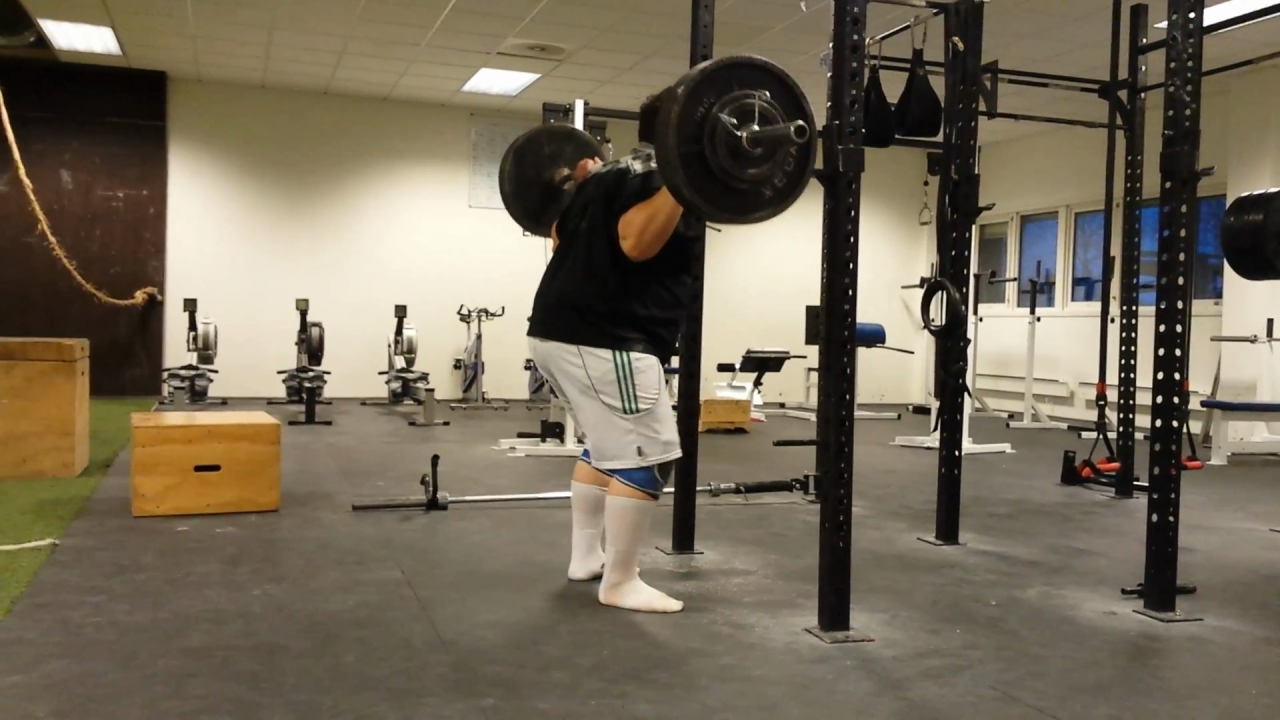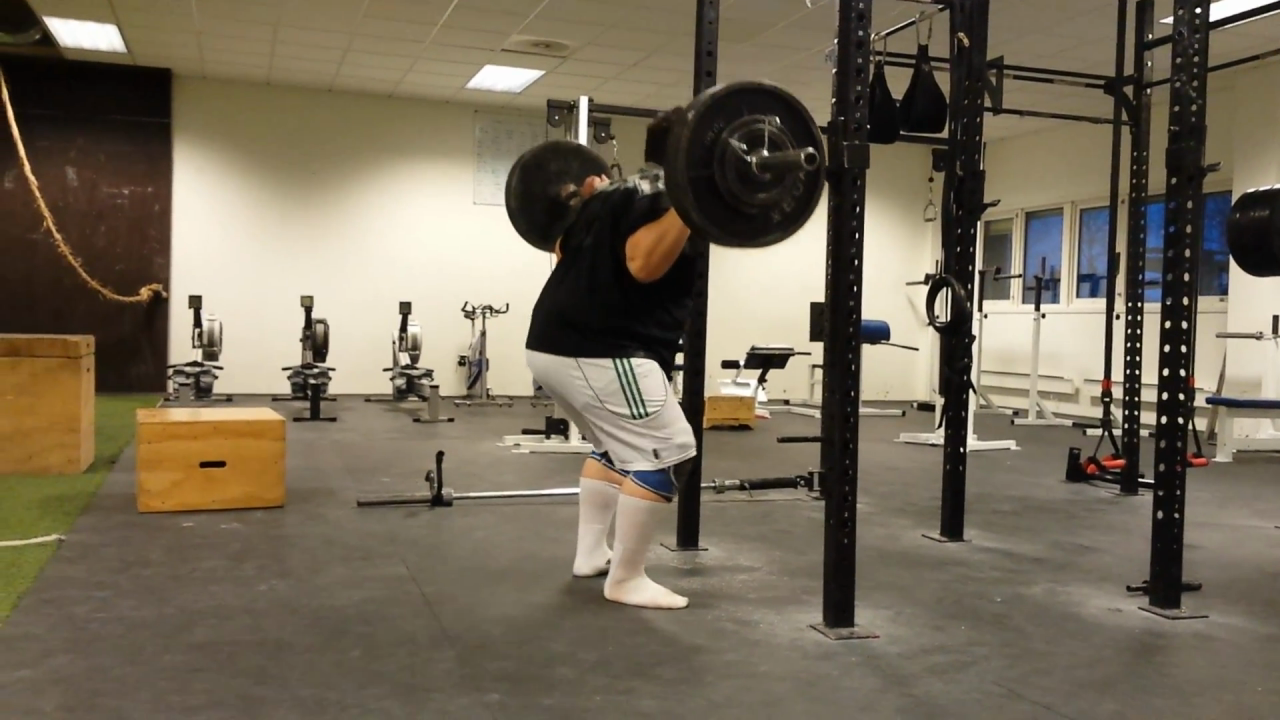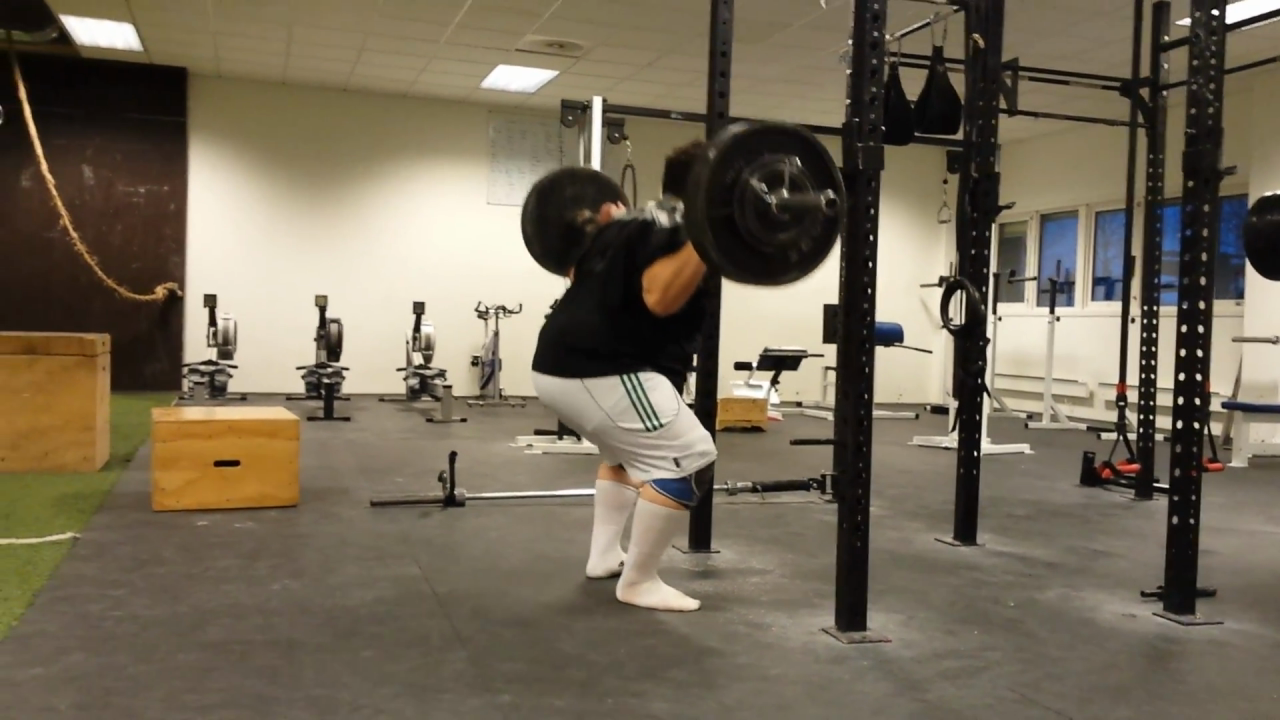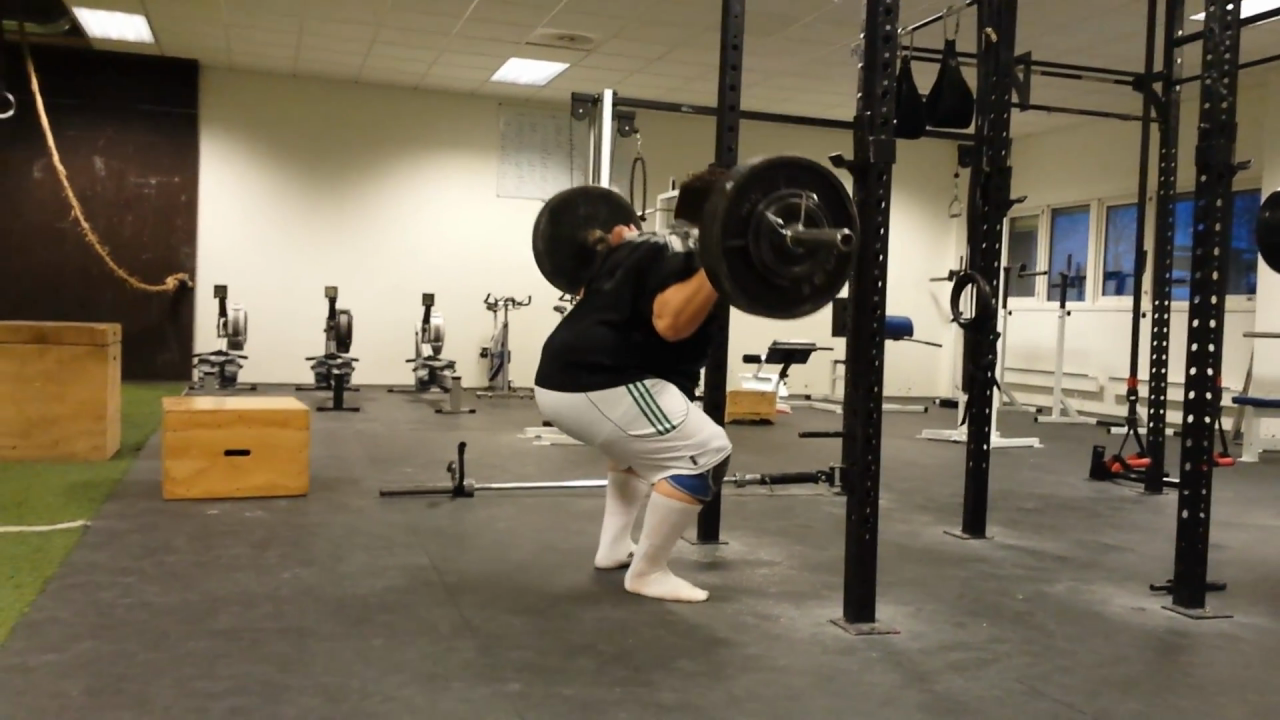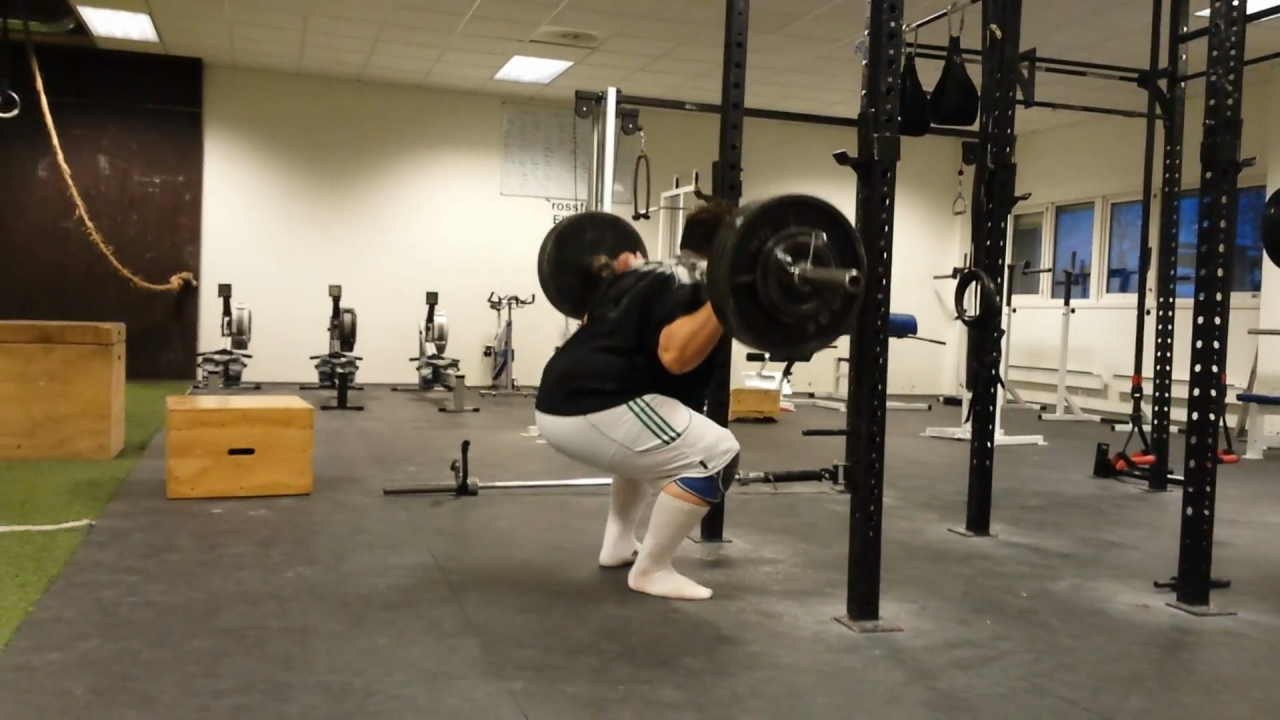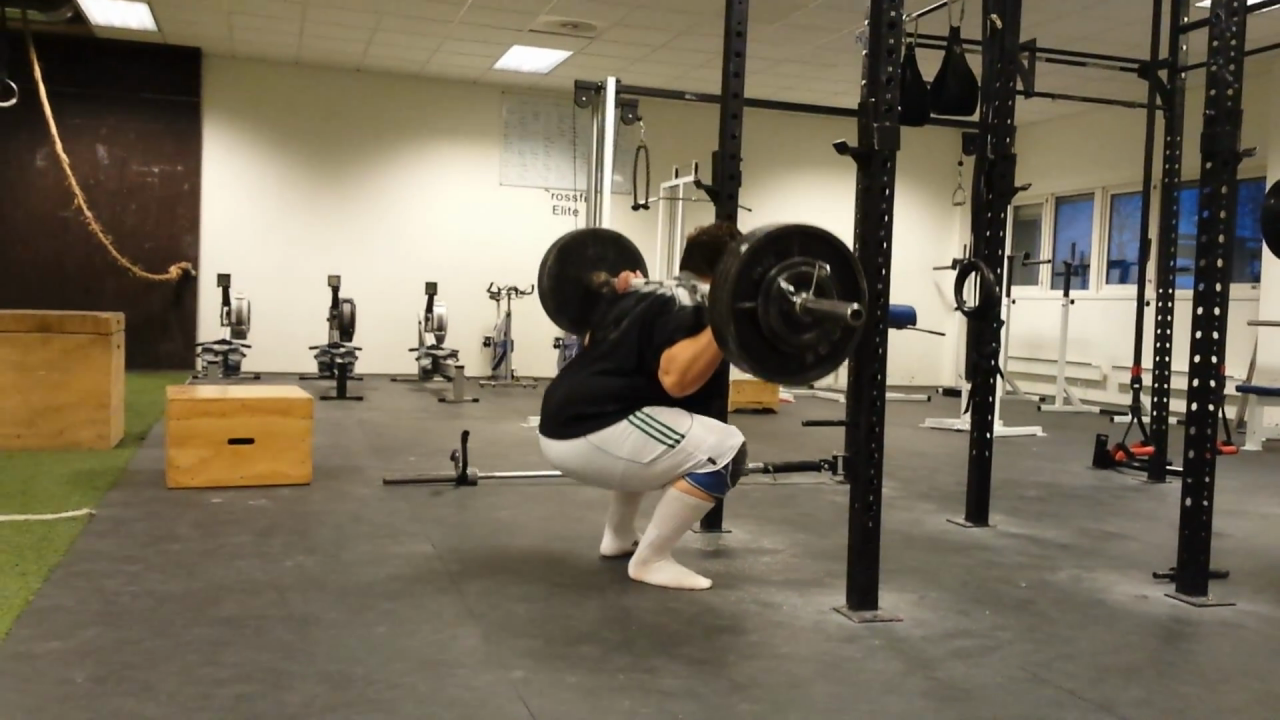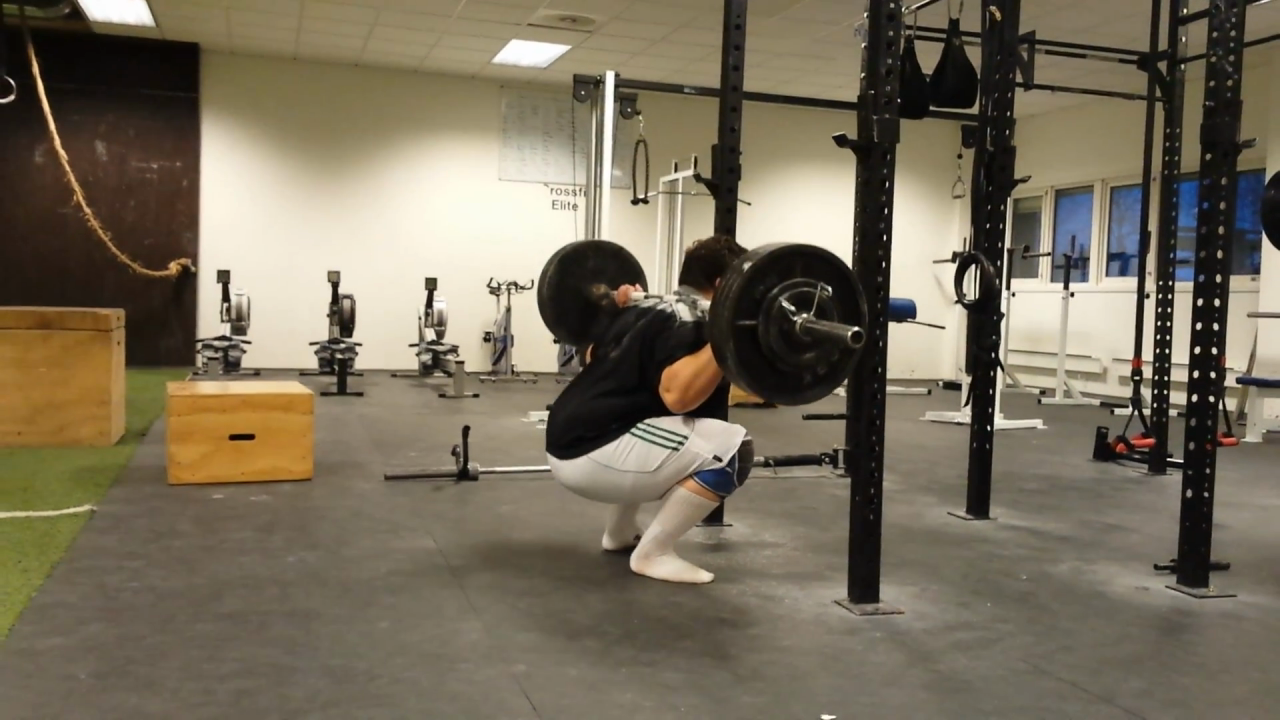
dt=0.2s
person 1, frame 1
left shoulder: (607, 178)
right shoulder: (652, 180)
left elbow: (560, 239)
right elbow: (636, 241)
left wrist: (580, 185)
left hip: (558, 333)
right hip: (604, 340)
left knee: (604, 451)
right knee: (646, 458)
left ankle: (586, 558)
right ankle: (620, 583)
person 1, frame 2
left shoulder: (611, 196)
right shoulder: (661, 200)
left elbow: (564, 254)
right elbow: (643, 264)
left wrist: (585, 203)
left hip: (552, 345)
right hip: (598, 351)
left knee: (614, 448)
right knee: (663, 455)
left ankle: (591, 553)
right ankle: (626, 578)
person 1, frame 3
left shoulder: (626, 224)
right shoulder: (677, 233)
left elbow: (579, 277)
right elbow: (660, 297)
left wrist: (599, 228)
left hip: (557, 366)
right hip: (598, 370)
left knee: (629, 452)
right knee: (686, 460)
left ankle: (604, 555)
right ankle: (639, 581)
person 1, frame 4
left shoulder: (639, 244)
right shoulder: (687, 257)
left elbow: (590, 296)
right elbow: (670, 321)
left wrist: (611, 248)
left hip: (558, 380)
right hip: (596, 384)
left knee: (642, 446)
right knee: (705, 455)
left ankle: (613, 547)
right ankle: (647, 572)
person 1, frame 5
left shoulder: (644, 274)
right shoulder: (693, 289)
left elbow: (593, 323)
right elbow: (676, 355)
left wrist: (618, 274)
left hip: (557, 405)
right hip: (591, 409)
left knee: (649, 450)
right knee: (715, 456)
left ankle: (618, 546)
right ankle: (651, 570)
person 1, frame 6
left shoulder: (643, 295)
right shoulder: (692, 311)
left elbow: (591, 344)
right elbow: (676, 378)
left wrist: (618, 296)
left hip: (561, 425)
right hip: (590, 433)
left knee: (654, 445)
right knee: (724, 452)
left ankle: (619, 536)
right ankle: (651, 560)
person 1, frame 7
left shoulder: (644, 310)
right shoulder: (689, 326)
left elbow: (593, 359)
right elbow: (678, 396)
left wrist: (620, 310)
left hip: (567, 443)
right hip: (595, 453)
right knee: (731, 450)
left ankle: (621, 531)
right ankle: (653, 554)
